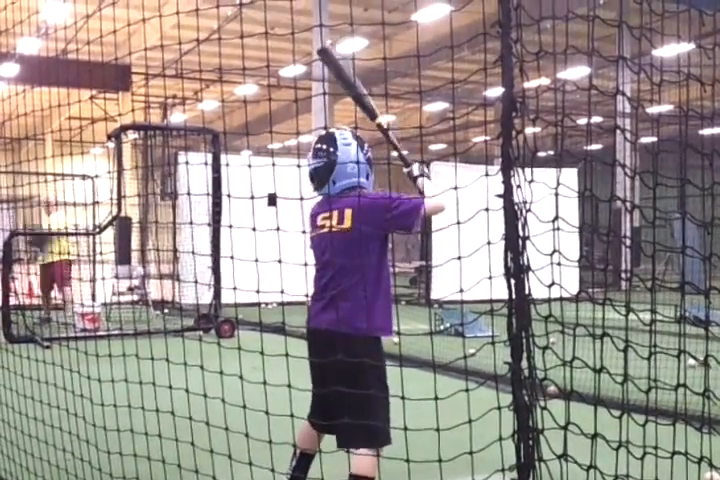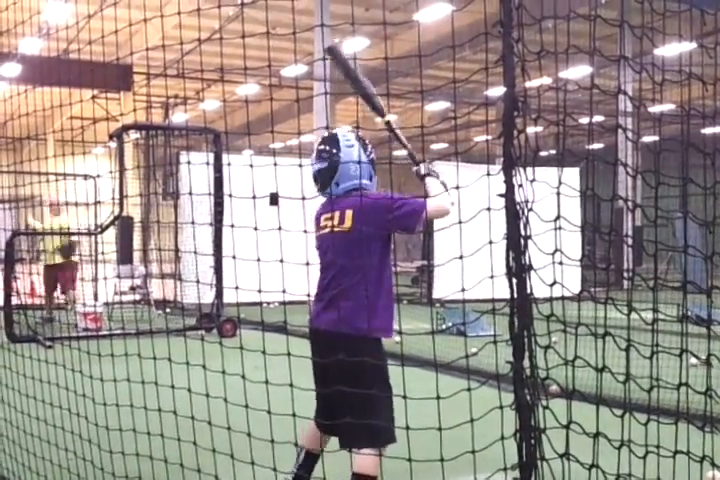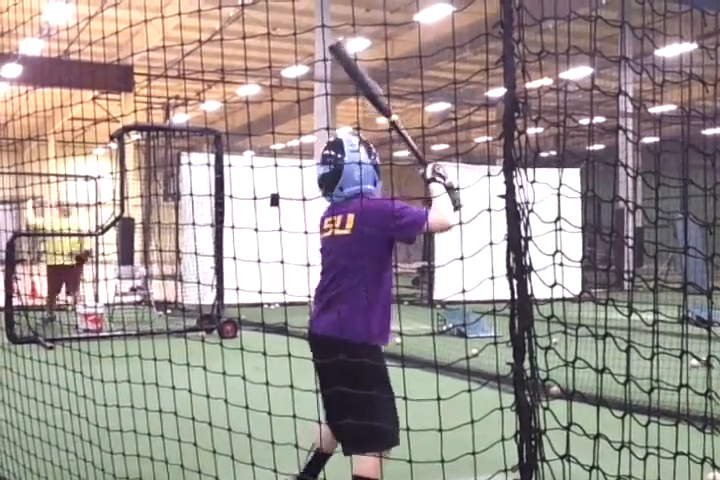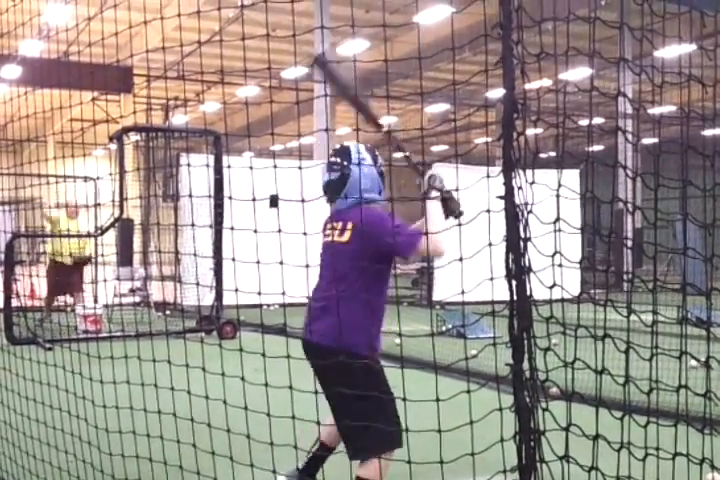
dt=0.1s
person 1, frame 1
left shoulder: (319, 212)
right shoulder: (371, 206)
right elbow: (436, 204)
left wrist: (408, 195)
right wrist: (421, 178)
left hip: (321, 330)
right hip: (356, 333)
left knee: (321, 414)
right knee: (368, 433)
person 1, frame 2
left shoulder: (324, 213)
right shoulder: (372, 205)
right elbow: (440, 207)
right wrist: (430, 178)
left hip: (324, 330)
right hip: (356, 335)
left knee: (327, 418)
right knee: (372, 434)
person 1, frame 3
left shoulder: (330, 216)
right shoulder: (375, 210)
right elbow: (442, 220)
right wrist: (436, 183)
left hip: (324, 333)
right hip: (354, 339)
left knee: (339, 419)
right knee: (375, 436)
person 1, frame 4
left shoulder: (336, 221)
right shoulder: (373, 220)
left elbow: (397, 242)
right elbow: (433, 249)
left wrist: (430, 212)
right wrist: (433, 198)
left hip: (319, 338)
right hip: (348, 344)
left knee: (350, 412)
right knee: (381, 439)
person 2, frame 1
left shoulder: (58, 217)
right shoulder: (47, 221)
left elbow: (55, 228)
left wrist: (46, 235)
left hip: (60, 258)
right hip: (46, 260)
left knee: (64, 285)
right knee: (45, 290)
right ankle: (46, 315)
person 2, frame 2
left shoulder: (66, 219)
right shoulder: (47, 223)
right elbow: (37, 226)
left wrist: (71, 243)
right wrist: (31, 220)
left hip: (66, 261)
right hip: (50, 262)
left knee: (69, 289)
right knee: (48, 291)
right ankle: (49, 315)
person 2, frame 3
left shoulder: (76, 222)
right shoulder: (50, 221)
left elbow: (85, 239)
right elbow: (32, 222)
left wrist: (86, 250)
right wrist: (29, 206)
left hip: (73, 263)
right hip: (54, 262)
left knee: (75, 291)
right knee: (52, 292)
right ankle: (50, 315)
person 2, frame 4
right shoulder: (59, 219)
left elbow: (86, 244)
right elbow: (48, 216)
left wrist: (86, 255)
left hip: (75, 263)
right hip: (57, 262)
left knee: (78, 292)
right knee: (52, 292)
right ankle: (46, 314)
